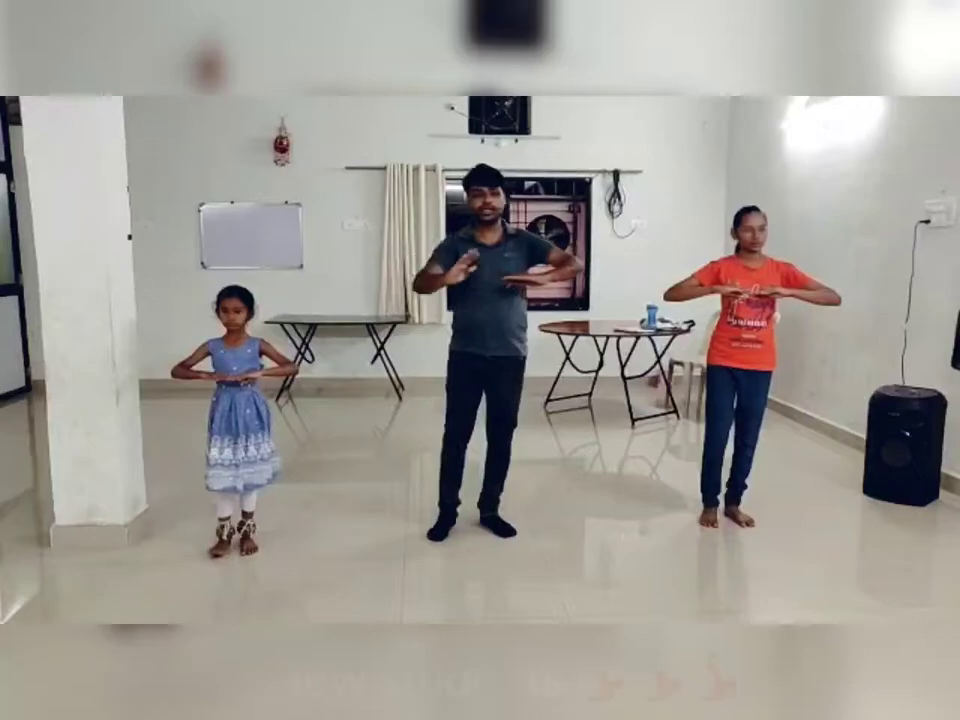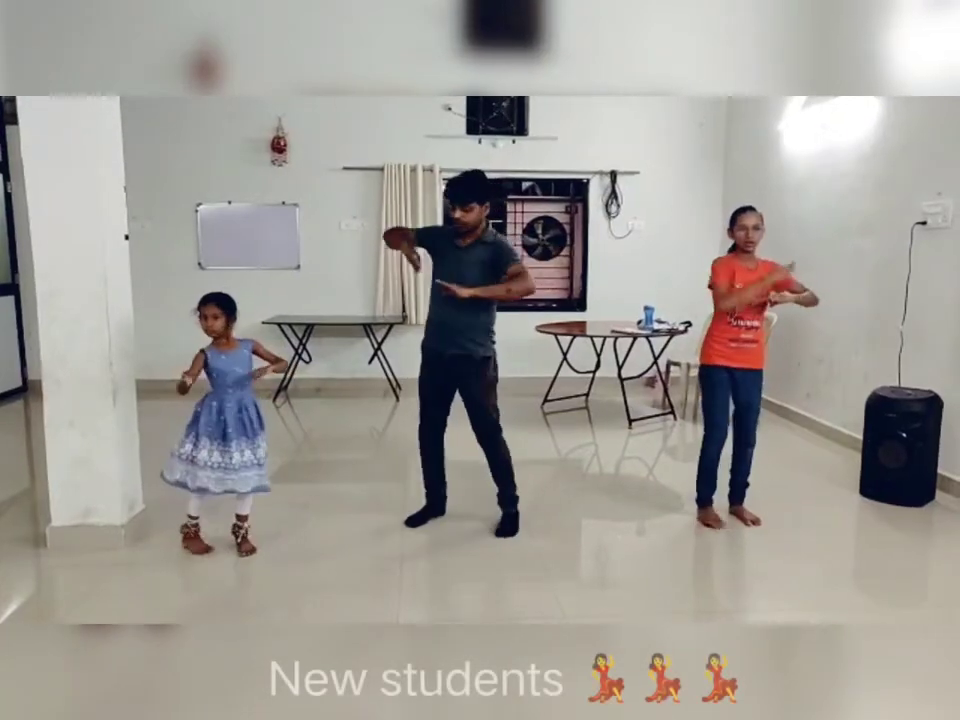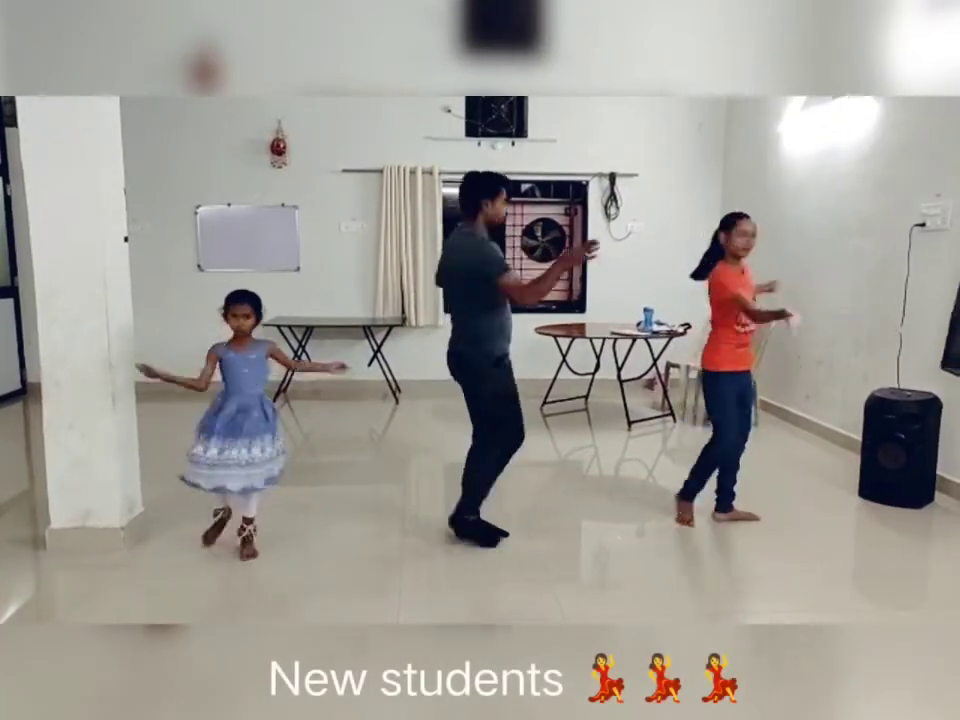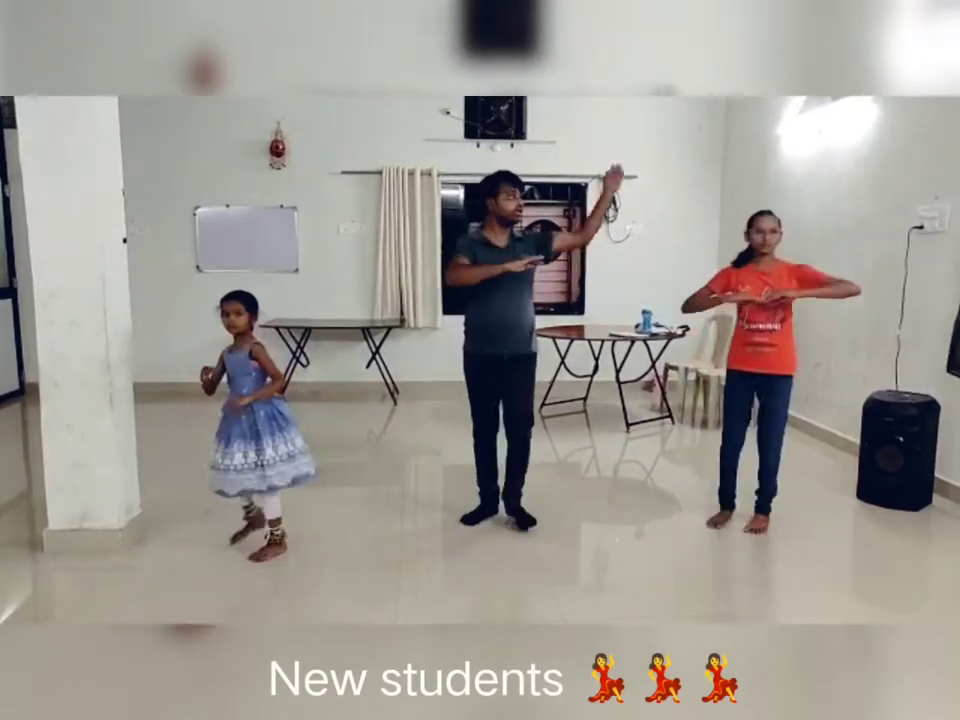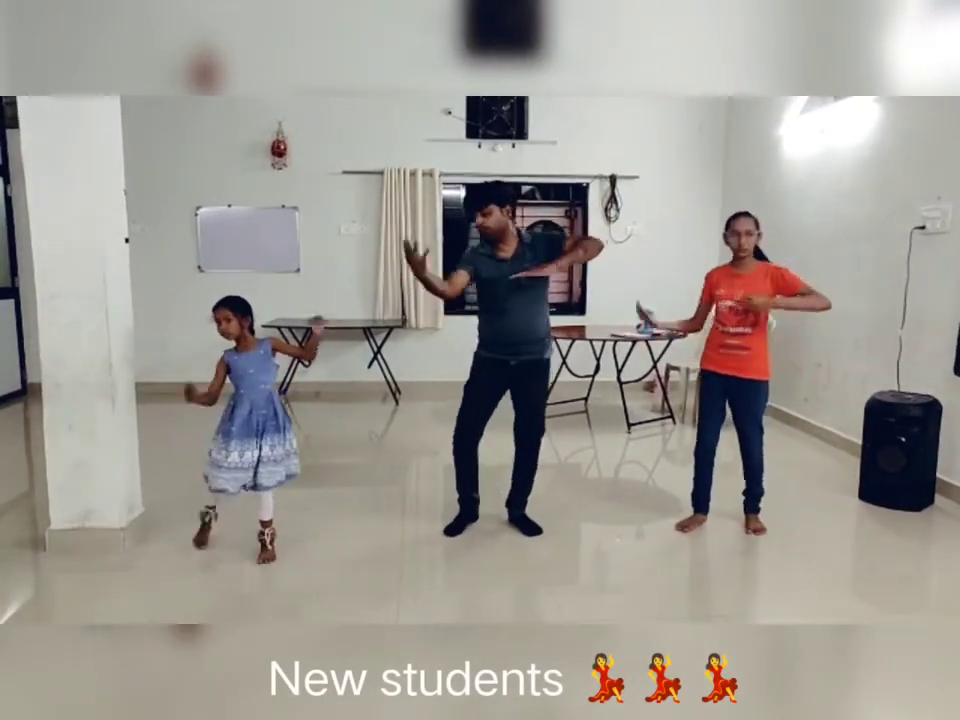
dt=0.7s
person 1, frame 1
left shoulder: (524, 241)
right shoulder: (455, 245)
left elbow: (574, 263)
right elbow: (420, 283)
left wrist: (542, 277)
right wrist: (447, 278)
left hip: (509, 356)
right hip: (465, 354)
left knee: (501, 435)
right knee: (456, 433)
left ankle: (490, 510)
right ankle: (447, 510)
person 1, frame 2
left shoulder: (498, 248)
right shoulder: (439, 237)
left elbow: (526, 285)
right elbow: (393, 234)
left wrist: (472, 290)
right wrist: (406, 245)
left hip: (475, 358)
right hip: (435, 353)
left knee: (488, 431)
right knee: (429, 430)
left ankle: (509, 506)
right ankle: (435, 501)
person 1, frame 3
left shoulder: (456, 242)
right shoulder: (482, 249)
left elbow: (442, 280)
right elbow: (524, 295)
right wrist: (566, 262)
left hip: (468, 355)
right hip: (484, 361)
left knee: (489, 435)
right knee: (507, 435)
left ankle: (468, 513)
right ankle: (467, 513)
person 1, frame 4
left shoulder: (531, 241)
right shoulder: (468, 244)
left elbow: (581, 237)
right elbow: (454, 277)
left wrist: (606, 195)
right wrist: (507, 266)
left hip: (520, 355)
right hip: (480, 355)
left knee: (519, 430)
right knee: (484, 430)
left ankle: (514, 501)
right ankle: (488, 500)
person 1, frame 5
left shoulder: (542, 244)
right shoulder: (476, 257)
left elbow: (593, 245)
right elbow: (448, 289)
left wrist: (554, 267)
right wrist: (421, 273)
left hip: (534, 361)
right hip: (490, 360)
left knee: (529, 439)
right knee: (465, 435)
left ankle: (517, 508)
right ankle: (467, 507)
person 2, frame 1
left shoulder: (781, 270)
right shoulder: (721, 267)
left elbow: (834, 298)
right elbow: (671, 294)
left wrist: (788, 291)
right wrist: (715, 288)
left hip: (759, 367)
right hip: (722, 364)
left knee: (747, 439)
right knee: (716, 436)
left ankle: (734, 502)
right ankle: (710, 503)
person 2, frame 2
left shoulder: (773, 270)
right shoulder: (722, 266)
left elbow: (810, 298)
right elbow: (726, 305)
left wrist: (788, 296)
right wrist: (769, 280)
left hip: (752, 365)
right hip: (716, 363)
left knee: (746, 436)
right knee: (716, 434)
left ankle: (738, 501)
right ankle: (705, 504)
person 2, frame 3
left shoulder: (741, 271)
right shoulder: (724, 275)
right elbow: (754, 313)
right wrist: (779, 314)
left hip: (740, 368)
right hip: (722, 369)
left knee: (739, 436)
right knee: (726, 439)
left ankle: (725, 505)
right ankle: (686, 497)
person 2, frame 4
left shoulder: (796, 273)
right shoulder: (732, 274)
left elbow: (852, 289)
right elbow: (688, 307)
left wrist: (799, 293)
right wrist: (730, 297)
left hip: (778, 372)
right hip: (740, 369)
left knee: (770, 442)
right knee: (732, 439)
left ankle: (762, 509)
right ankle: (726, 503)
person 2, frame 5
left shoulder: (774, 274)
right shoulder: (715, 277)
left elbow: (823, 302)
right elbow: (695, 324)
left wrist: (774, 302)
right wrist: (659, 324)
left hip: (752, 375)
right hip: (714, 372)
left knee: (751, 445)
right knee: (705, 443)
left ankle: (752, 510)
right ankle: (700, 510)
person 3, frame 1
left shoulder: (257, 345)
right shoulder: (212, 347)
left elbow: (292, 367)
right elbow: (176, 371)
left wrist: (260, 373)
right wrist: (206, 375)
left hip: (250, 412)
right hip: (224, 413)
left knee: (250, 472)
right knee: (223, 472)
left ankle: (246, 531)
right ankle: (224, 533)
person 3, frame 2
left shoulder: (248, 346)
right shoulder: (204, 355)
left elbow: (282, 362)
right elbow: (184, 388)
left wrist: (270, 368)
right wrist: (186, 381)
left hip: (243, 417)
right hip: (211, 418)
left knee: (243, 476)
right knee: (201, 476)
left ankle: (242, 532)
right ankle: (190, 530)
person 3, frame 3
left shoulder: (265, 347)
right shoulder: (218, 351)
left elbow: (293, 365)
right elbow: (201, 384)
left wrist: (326, 367)
right wrist: (162, 376)
left hip: (255, 419)
right hip: (227, 418)
left knee: (248, 479)
right knee: (226, 476)
left ankle: (248, 534)
right ankle: (223, 514)
person 3, frame 4
left shoulder: (255, 349)
right shoulder: (226, 354)
left elbow: (280, 382)
right elbow: (209, 390)
left wrist: (249, 397)
right wrist: (206, 377)
left hip: (259, 420)
right hip: (236, 422)
left knee: (265, 482)
right knee: (237, 478)
left ankle: (277, 540)
right ankle: (254, 515)
person 3, frame 5
left shoulder: (269, 345)
right shoulder: (227, 358)
left elbow: (306, 355)
right elbow: (211, 398)
left wrist: (315, 335)
right wrist: (193, 395)
left hip: (268, 418)
right hip: (238, 421)
left knee: (264, 481)
right knee: (224, 476)
left ankle: (267, 539)
right ankle: (207, 517)
